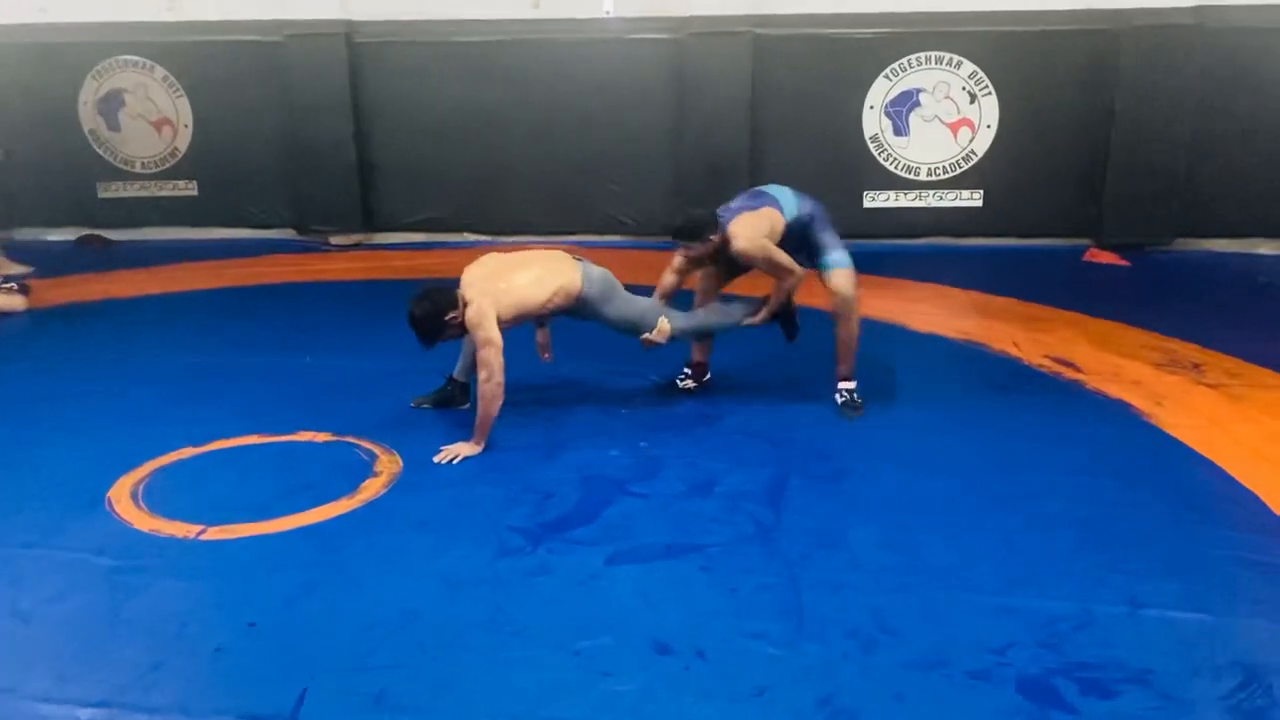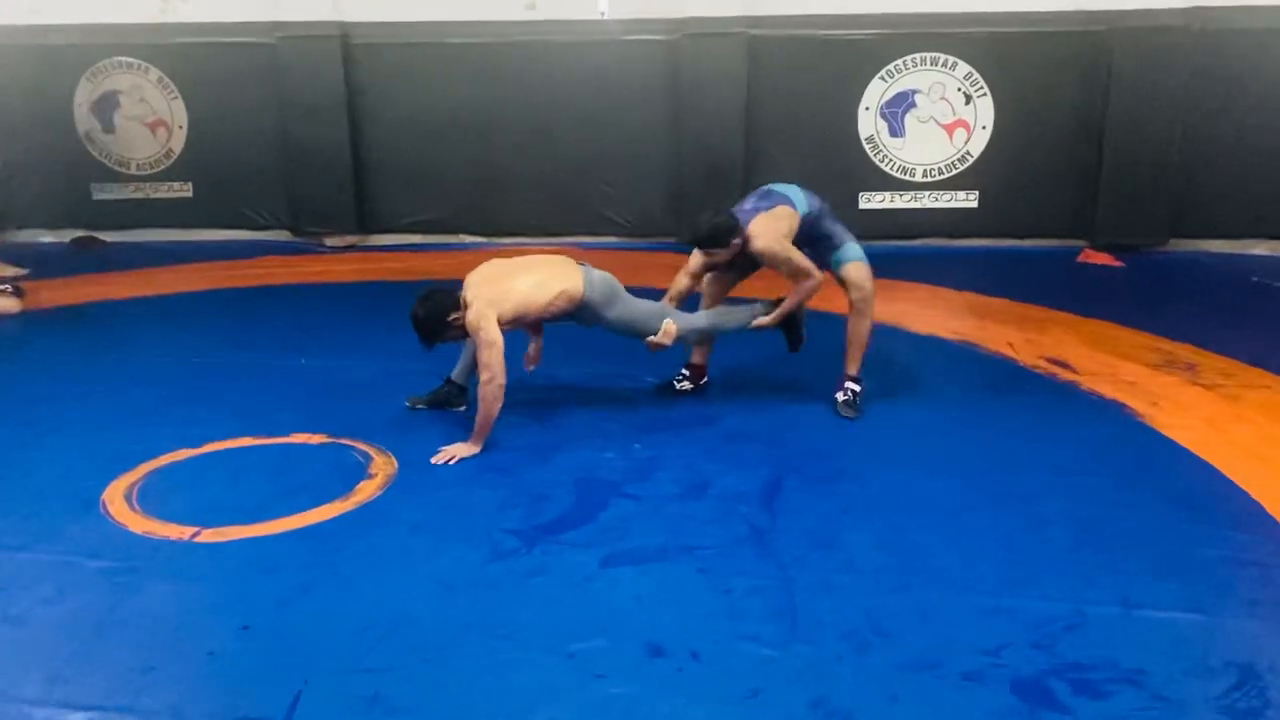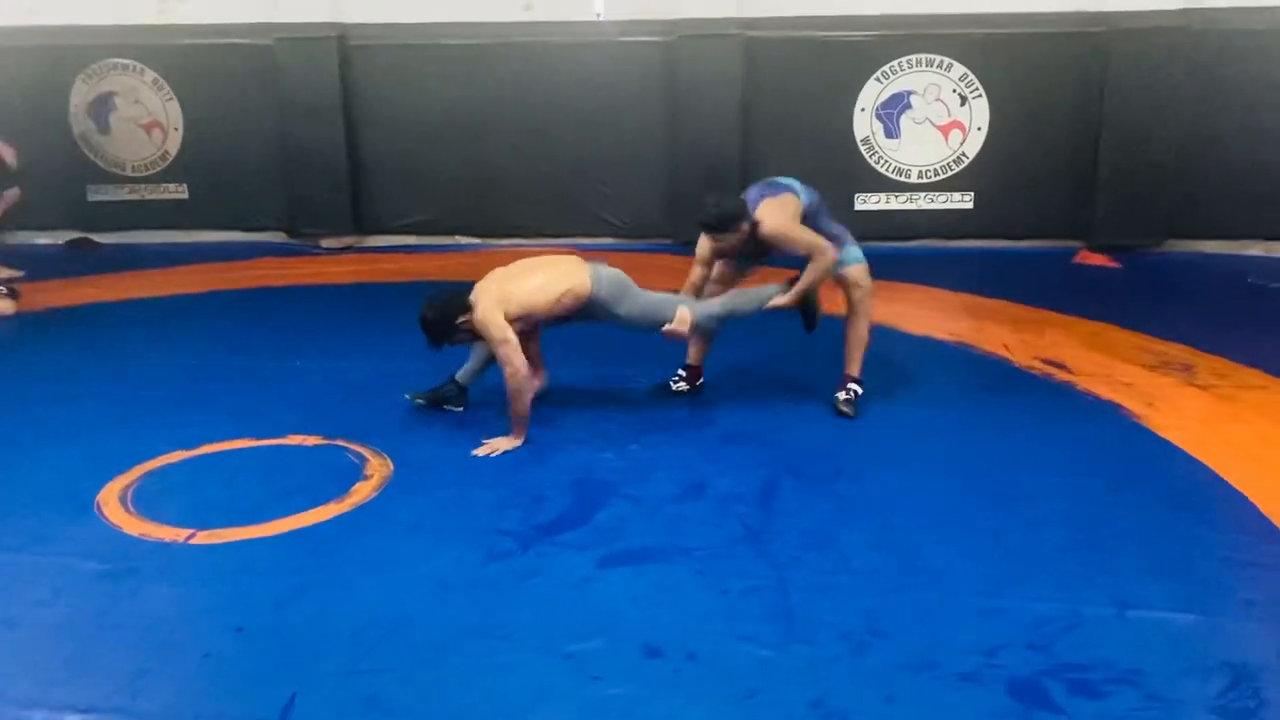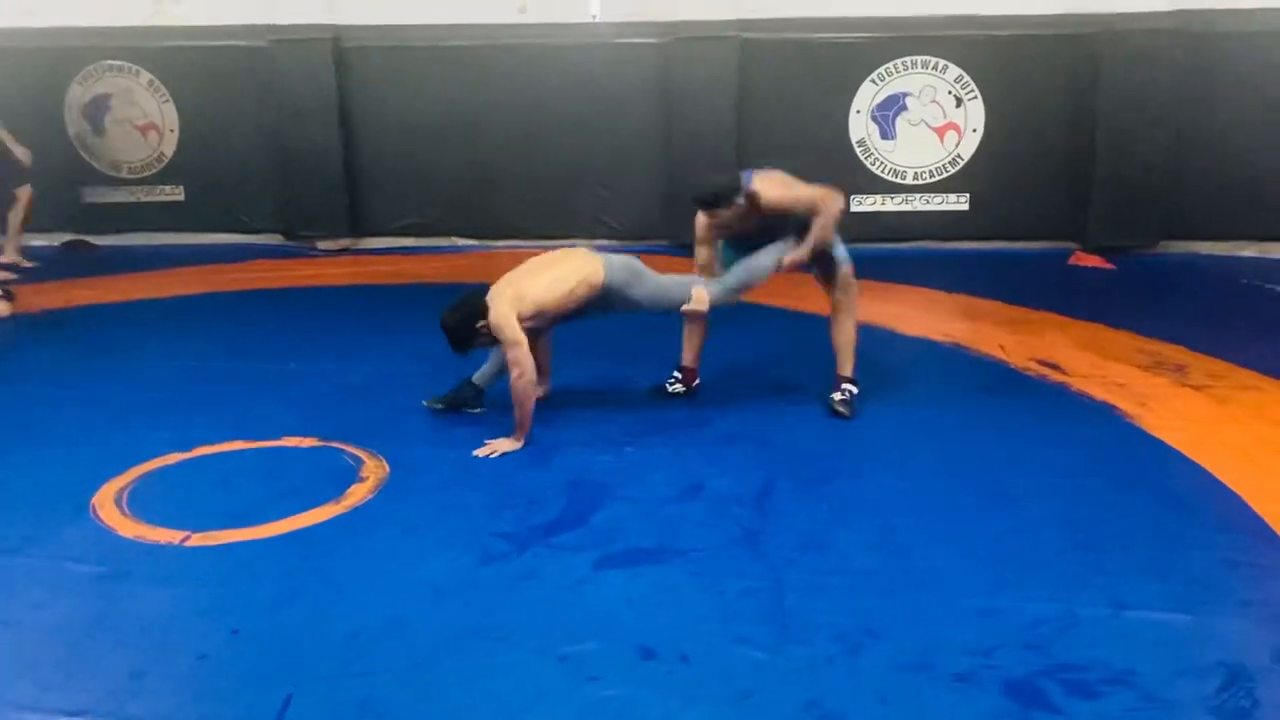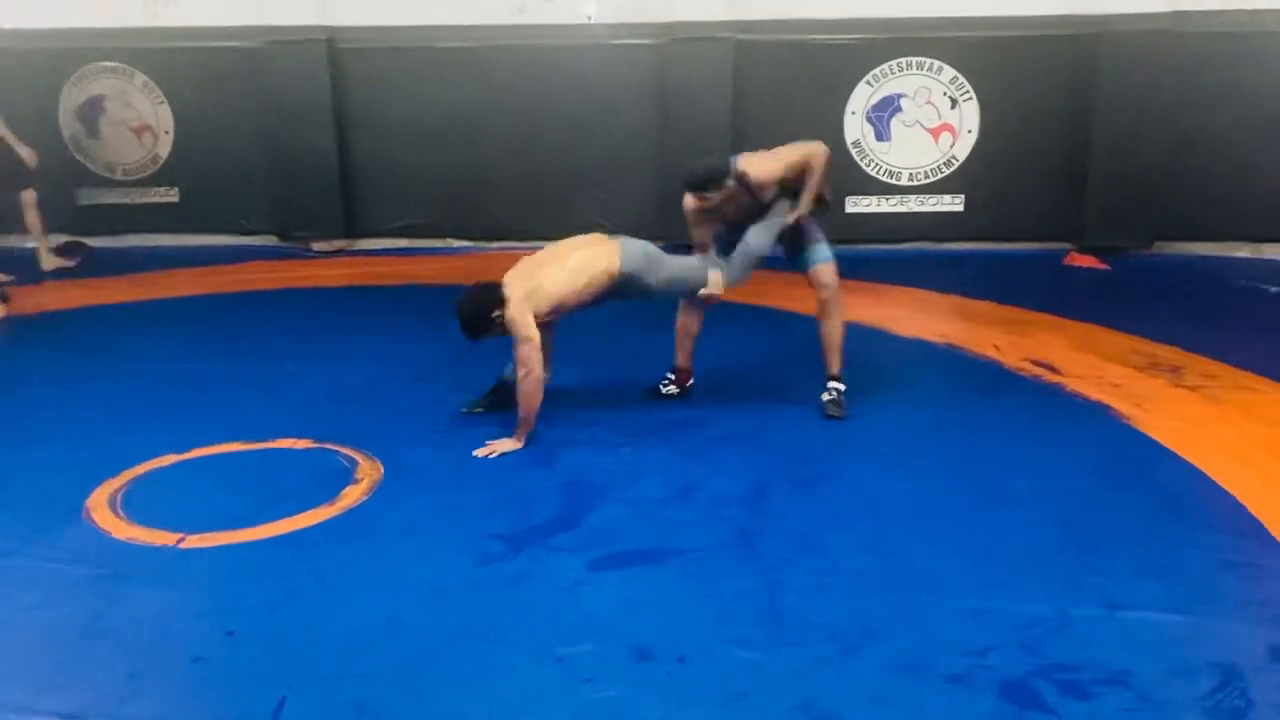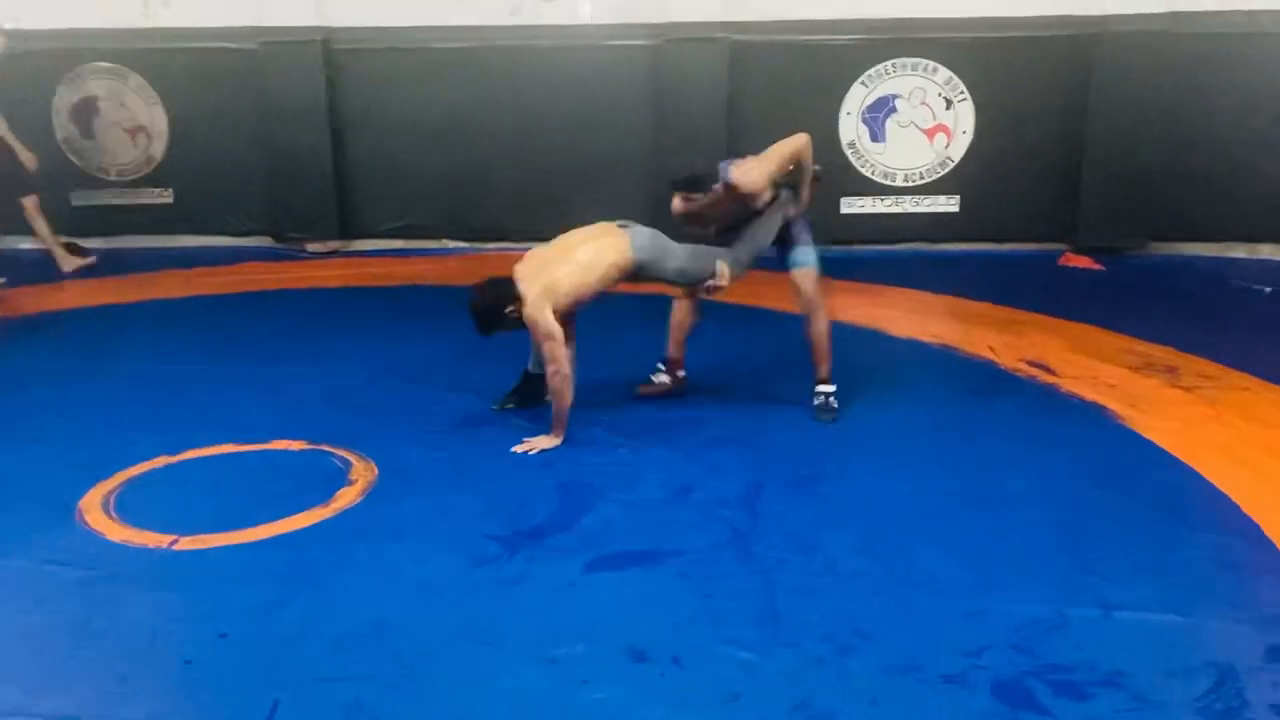
dt=0.1s
person 1, frame 1
left shoulder: (476, 313)
right shoulder: (473, 272)
left elbow: (492, 380)
left wrist: (477, 442)
right wrist: (542, 326)
left hip: (588, 292)
right hip: (571, 266)
left knee: (678, 325)
left ankle: (765, 309)
right ankle: (456, 389)
person 1, frame 2
left shoulder: (476, 315)
right shoulder: (475, 278)
left elbow: (492, 380)
left wrist: (476, 442)
right wrist: (536, 339)
left hip: (591, 296)
right hip: (576, 273)
left knee: (688, 328)
left ankle: (776, 314)
right ankle: (454, 388)
person 1, frame 3
left shoulder: (484, 314)
right shoulder: (485, 290)
left elbow: (516, 375)
left wrist: (517, 435)
right wrist: (538, 371)
left hip: (599, 293)
right hip: (585, 272)
left knee: (700, 315)
left ankle: (787, 295)
person 1, frame 4
left shoulder: (499, 318)
right shoulder: (501, 295)
left elbow: (521, 374)
left wrist: (518, 437)
right wrist: (541, 381)
left hip: (612, 281)
right hip: (599, 264)
left knee: (712, 294)
person 1, frame 5
left shoulder: (517, 309)
right shoulder: (509, 283)
left elbow: (530, 373)
left wrist: (519, 437)
right wrist: (543, 367)
left hip: (626, 264)
right hip: (614, 246)
left knee: (720, 276)
person 1, frame 6
left shoulder: (533, 307)
right shoulder: (524, 270)
left elbow: (559, 372)
left wrist: (557, 432)
left hip: (638, 252)
right hip: (624, 234)
left knee: (728, 266)
left ankle: (781, 205)
person 2, frame 1
left shoulder: (745, 243)
right shoulder: (700, 243)
left elbow: (793, 274)
right elbow: (673, 275)
left wrist: (766, 313)
left hip: (808, 219)
right hip: (767, 211)
left knee: (844, 293)
right knee: (705, 284)
left ankle: (846, 382)
right ankle: (698, 370)
person 2, frame 2
left shoulder: (764, 244)
right shoulder: (709, 246)
left elbow: (813, 279)
right elbow: (686, 279)
left wrist: (777, 316)
left hip: (812, 217)
left knee: (861, 287)
right knee: (713, 286)
left ankle: (850, 382)
right ankle: (696, 372)
person 2, frame 3
left shoulder: (772, 225)
right shoulder: (714, 236)
left elbow: (828, 254)
right elbow: (697, 276)
left wrist: (793, 296)
left hip: (810, 214)
left knee: (860, 285)
right knee: (714, 283)
left ankle: (851, 382)
right ankle: (692, 372)
person 2, frame 4
left shoulder: (769, 196)
right shoulder: (706, 220)
left elbow: (834, 202)
right elbow: (704, 269)
left wrist: (807, 250)
left hip: (795, 218)
right hip: (749, 232)
left knee: (844, 285)
left ankle: (845, 383)
right ankle: (687, 375)
person 2, frame 5
left shoulder: (757, 175)
right shoulder: (693, 204)
left elbow: (818, 150)
right elbow: (703, 248)
left wrist: (804, 204)
left hip: (786, 210)
right hip: (736, 225)
left knee: (828, 286)
left ankle: (834, 383)
right ankle: (681, 376)
person 2, frame 6
right shoulder: (680, 207)
left elbow: (802, 141)
left wrist: (802, 191)
left knee: (808, 293)
right knee: (688, 288)
left ankle: (824, 385)
right ankle: (673, 369)
